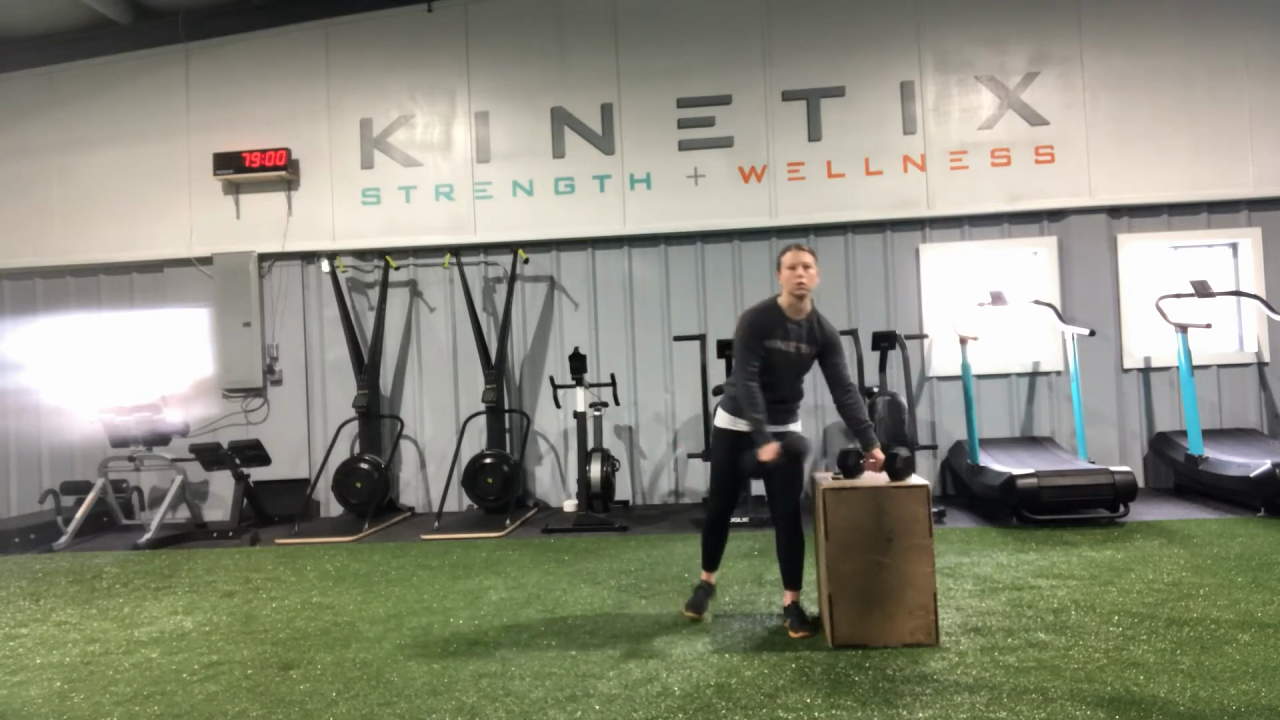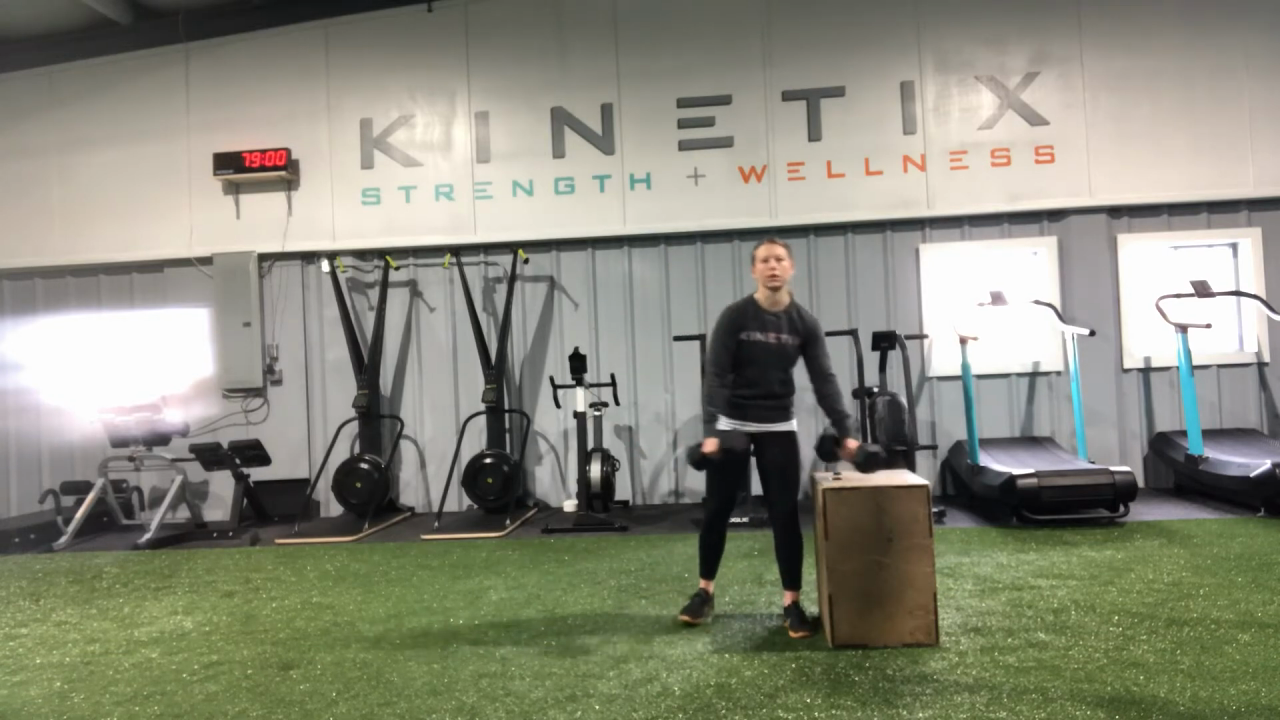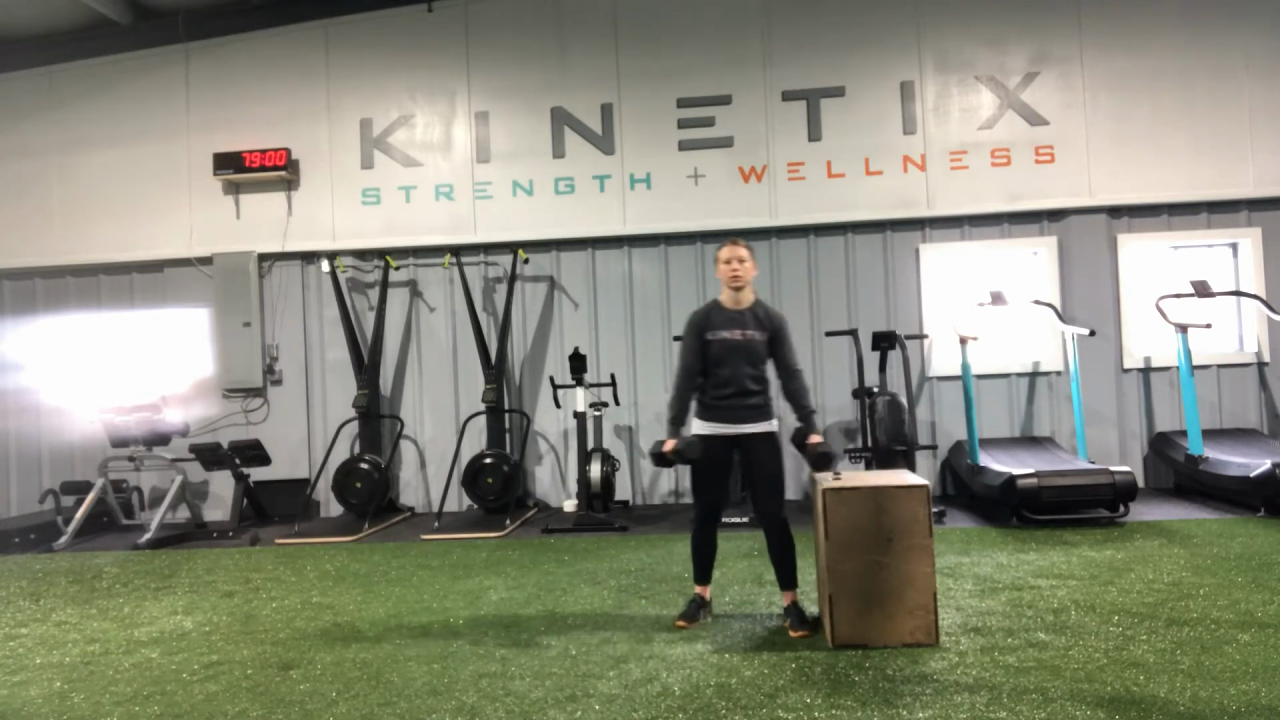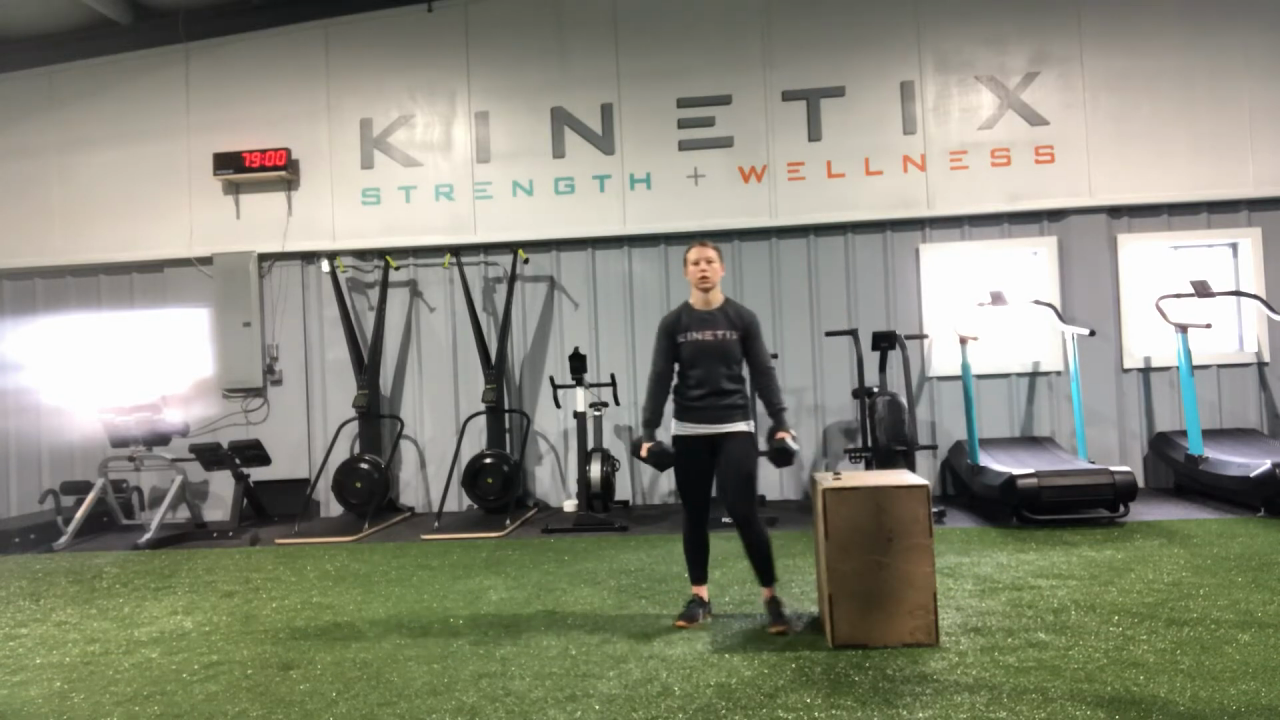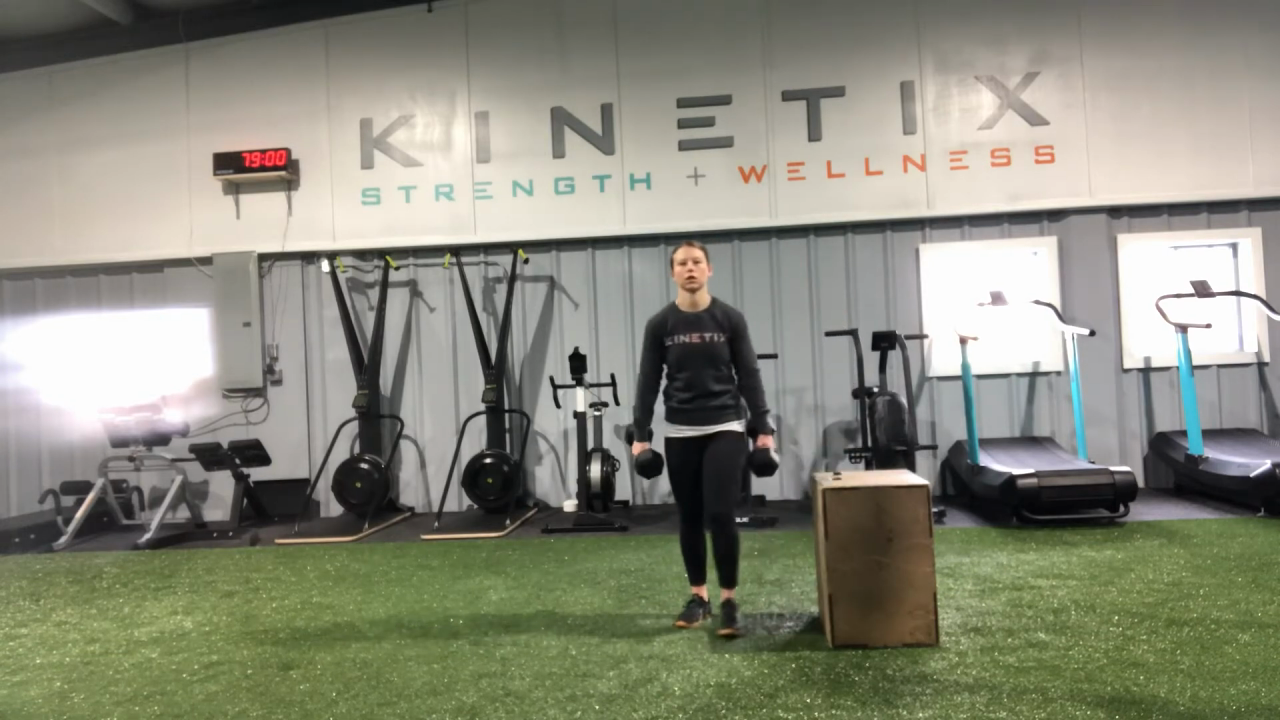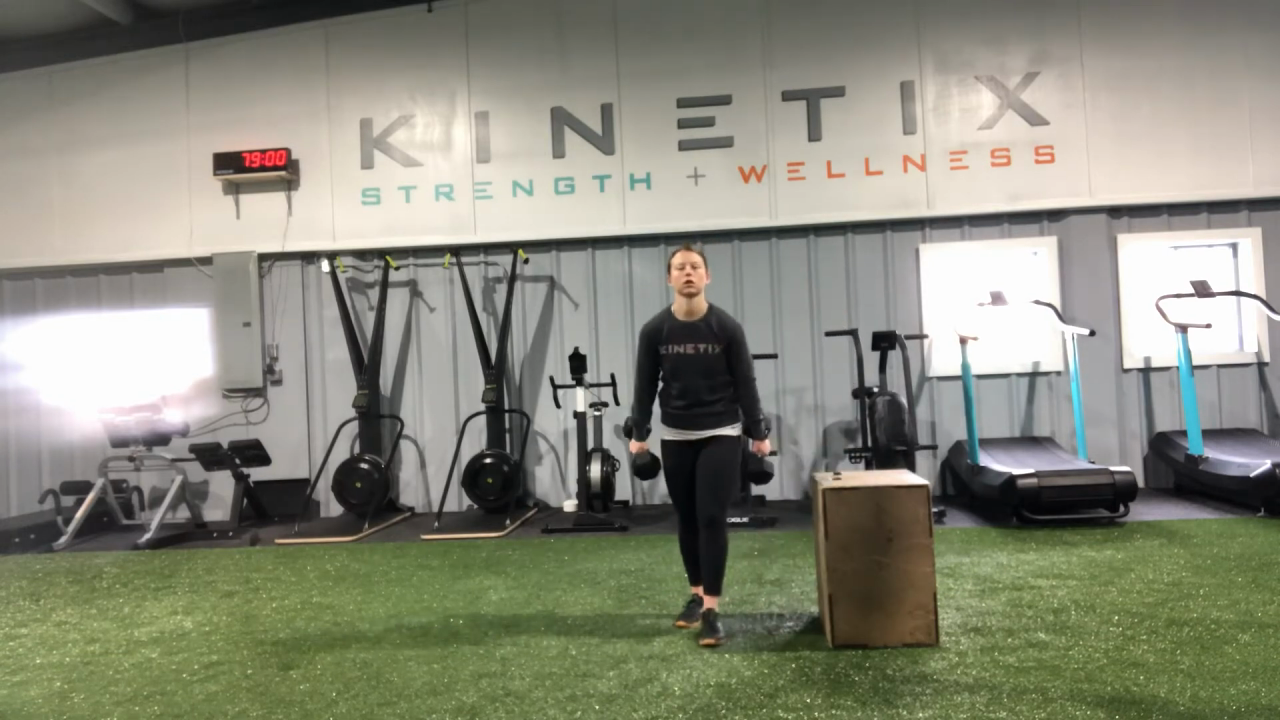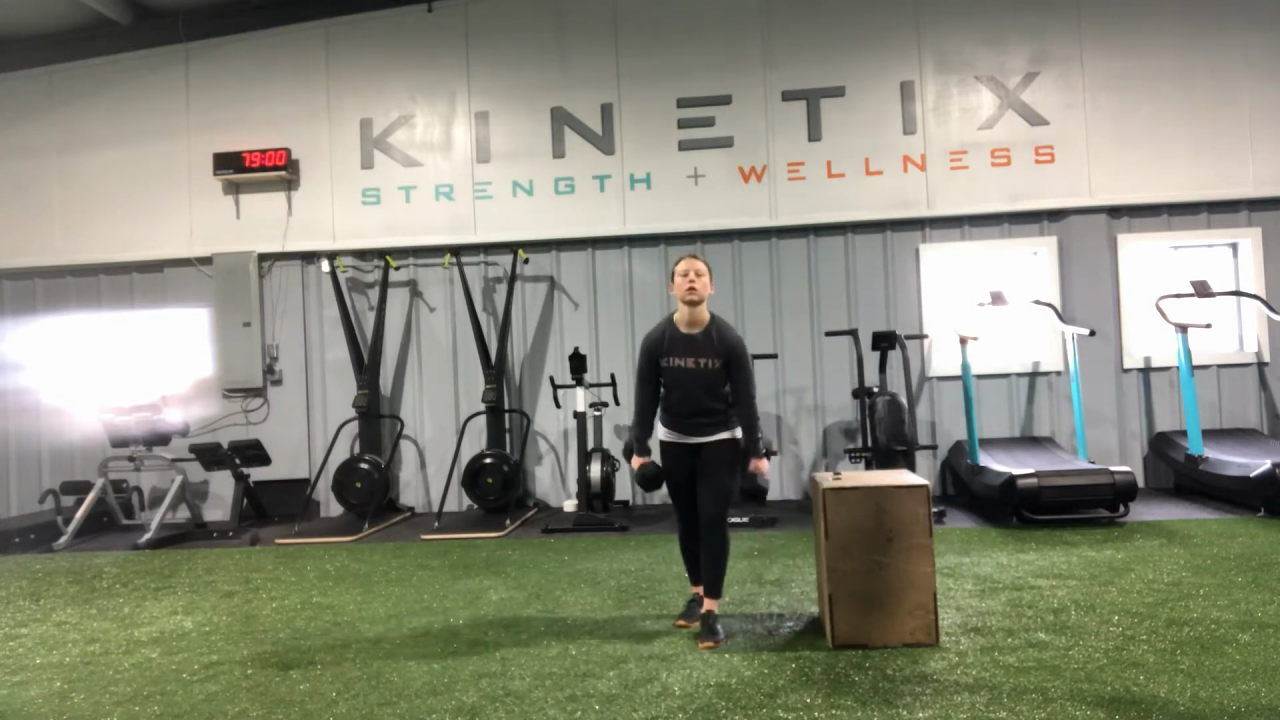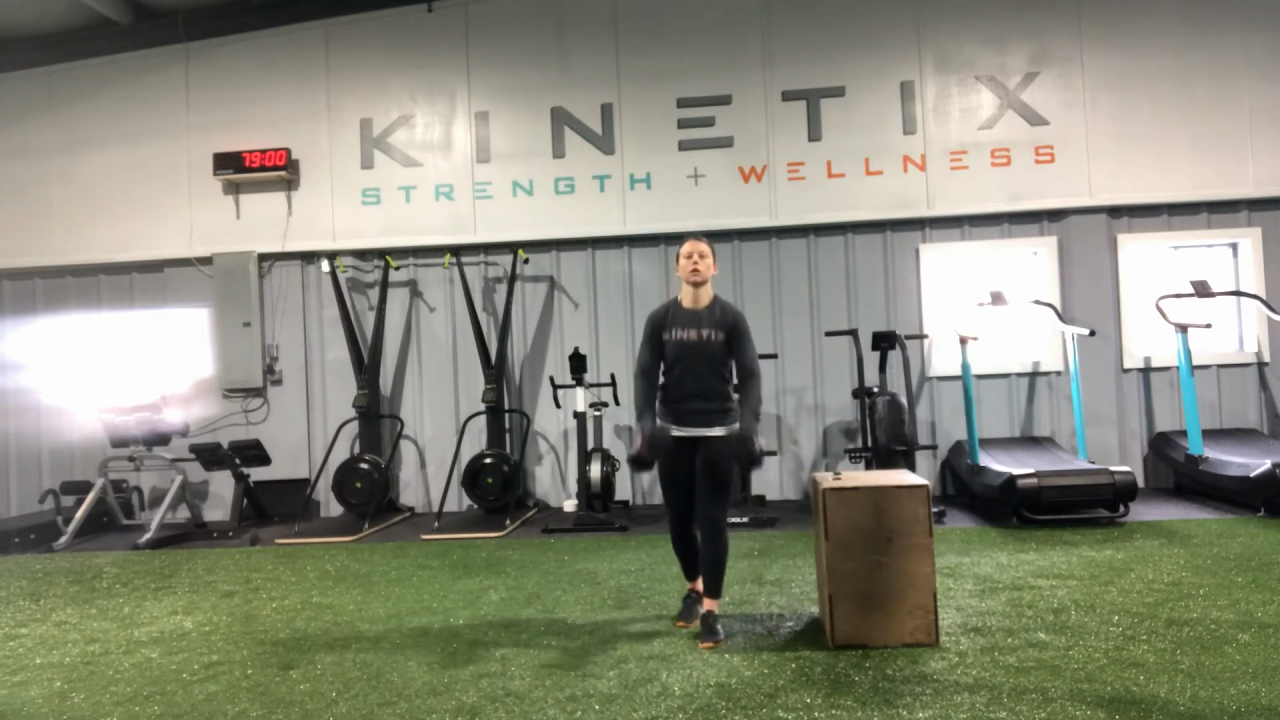
dt=0.2s
person 1, frame 1
left shoulder: (823, 331)
right shoulder: (755, 319)
left elbow: (843, 389)
right elbow: (746, 380)
left wrist: (870, 442)
right wrist: (761, 439)
left hip: (784, 424)
right hip: (736, 422)
left knee: (788, 514)
right knee: (721, 505)
left ankle: (792, 603)
right ankle: (707, 581)
person 1, frame 2
left shoulder: (804, 323)
right shoulder: (734, 316)
left elbow: (824, 379)
right elbow: (715, 375)
left wrist: (845, 432)
right wrist: (711, 431)
left hip: (779, 427)
right hip: (731, 424)
left knee: (785, 514)
right knee: (717, 510)
left ankle: (792, 603)
right ankle: (704, 591)
person 1, frame 3
left shoulder: (771, 320)
right shoulder: (701, 320)
left elbow: (791, 376)
right elbow: (687, 377)
left wrist: (811, 427)
right wrist: (674, 431)
left hip: (759, 428)
right hip: (710, 429)
left knee: (772, 516)
right knee: (706, 515)
left ankle: (791, 603)
right ankle: (701, 596)
person 1, frame 4
left shoulder: (742, 318)
right shoulder: (673, 323)
left elbow: (763, 373)
right elbow: (659, 379)
left wrist: (779, 423)
right wrist: (649, 432)
left hip: (736, 428)
right hip: (689, 430)
left knee: (744, 514)
right knee: (695, 516)
left ankle: (770, 596)
right ankle: (699, 596)
person 1, frame 5
left shoulder: (730, 319)
right shoulder: (660, 324)
left elbow: (749, 375)
right elbow: (648, 380)
left wrist: (763, 427)
right wrist: (640, 433)
left hip: (726, 427)
right hip: (680, 431)
left knee: (721, 515)
right knee: (690, 516)
left ankle: (728, 600)
right ankle: (699, 596)
person 1, frame 6
left shoulder: (727, 327)
right shoulder: (654, 330)
left elbow: (745, 383)
right elbow: (645, 384)
left wrist: (758, 432)
right wrist: (639, 433)
left hip: (721, 432)
right hip: (676, 434)
left knee: (712, 518)
right knee: (687, 519)
left ankle: (711, 610)
right ankle: (697, 594)
person 1, frame 7
left shoulder: (728, 340)
right shoulder: (656, 340)
left elbow: (744, 398)
right elbow: (647, 396)
left wrist: (756, 451)
right wrist: (639, 447)
left hip: (721, 438)
right hip: (675, 439)
left knee: (713, 520)
right knee: (688, 521)
left ankle: (711, 611)
right ankle: (697, 594)
person 1, frame 8
left shoulder: (731, 318)
right shoulder: (659, 318)
left elbow: (749, 375)
right elbow: (646, 375)
left wrist: (748, 425)
right wrist: (645, 426)
left hip: (719, 432)
right hip: (672, 432)
left knee: (712, 519)
right knee: (679, 519)
left ankle: (710, 610)
right ankle: (694, 587)
